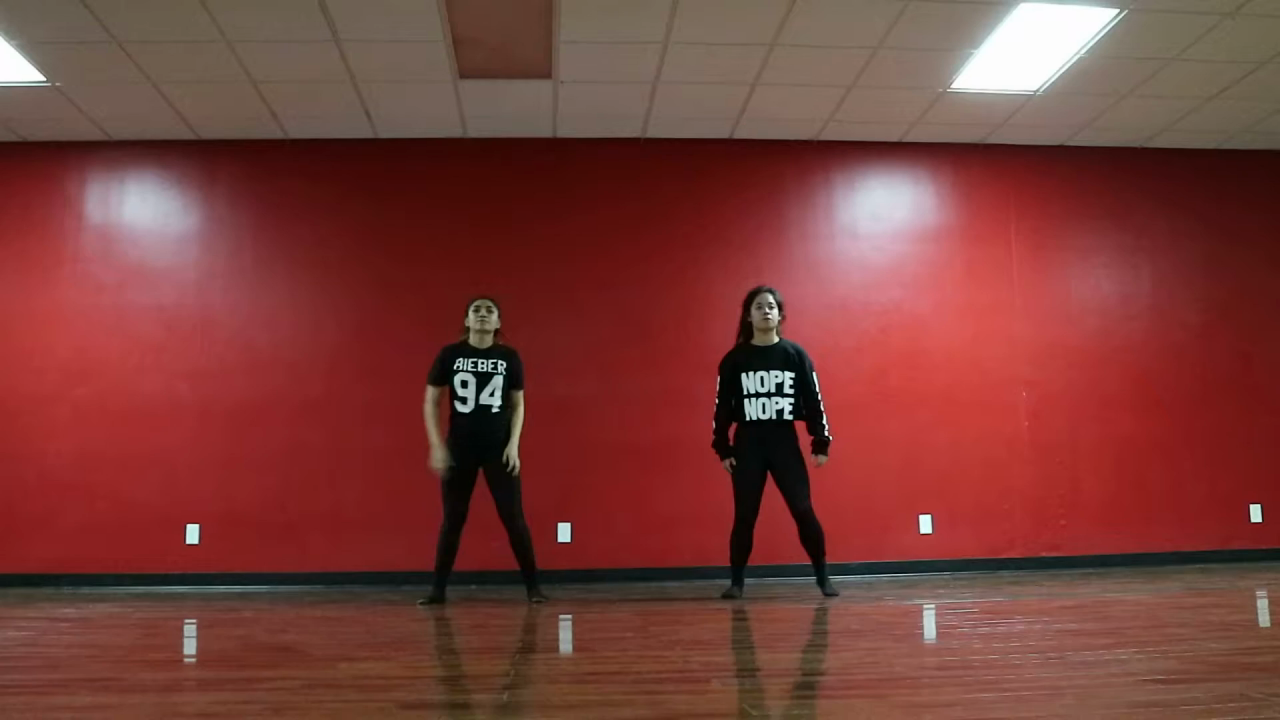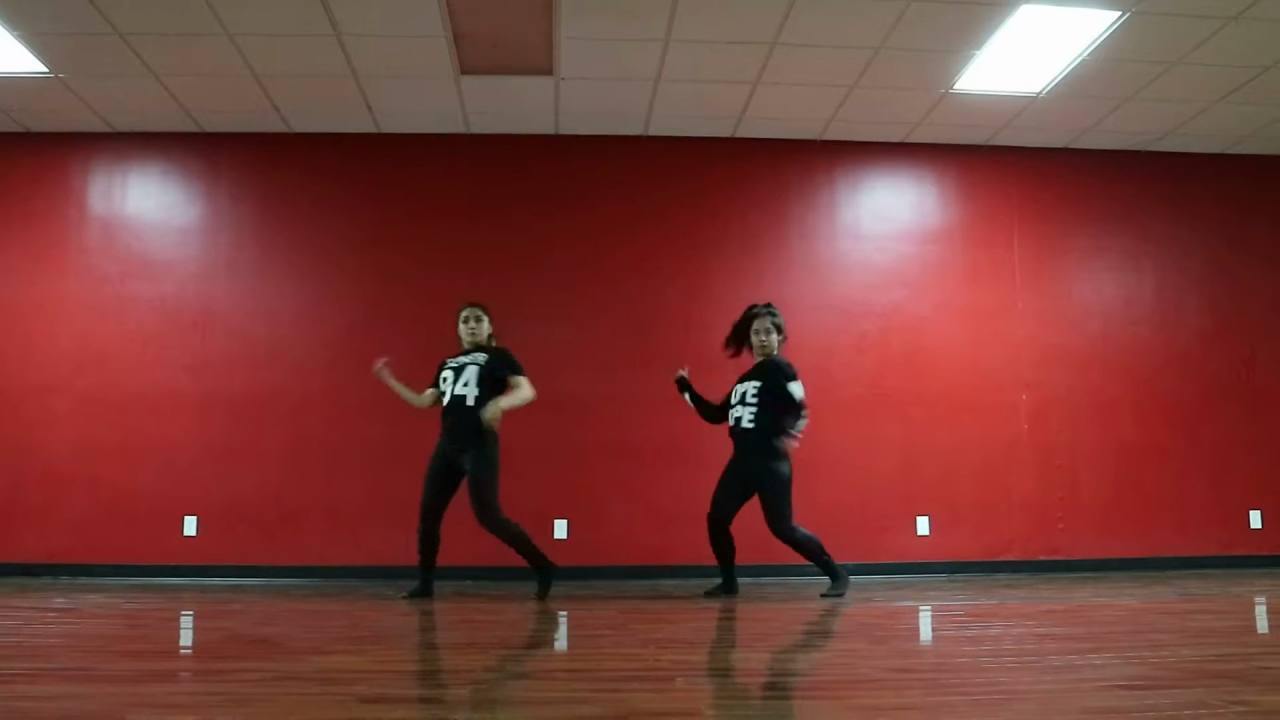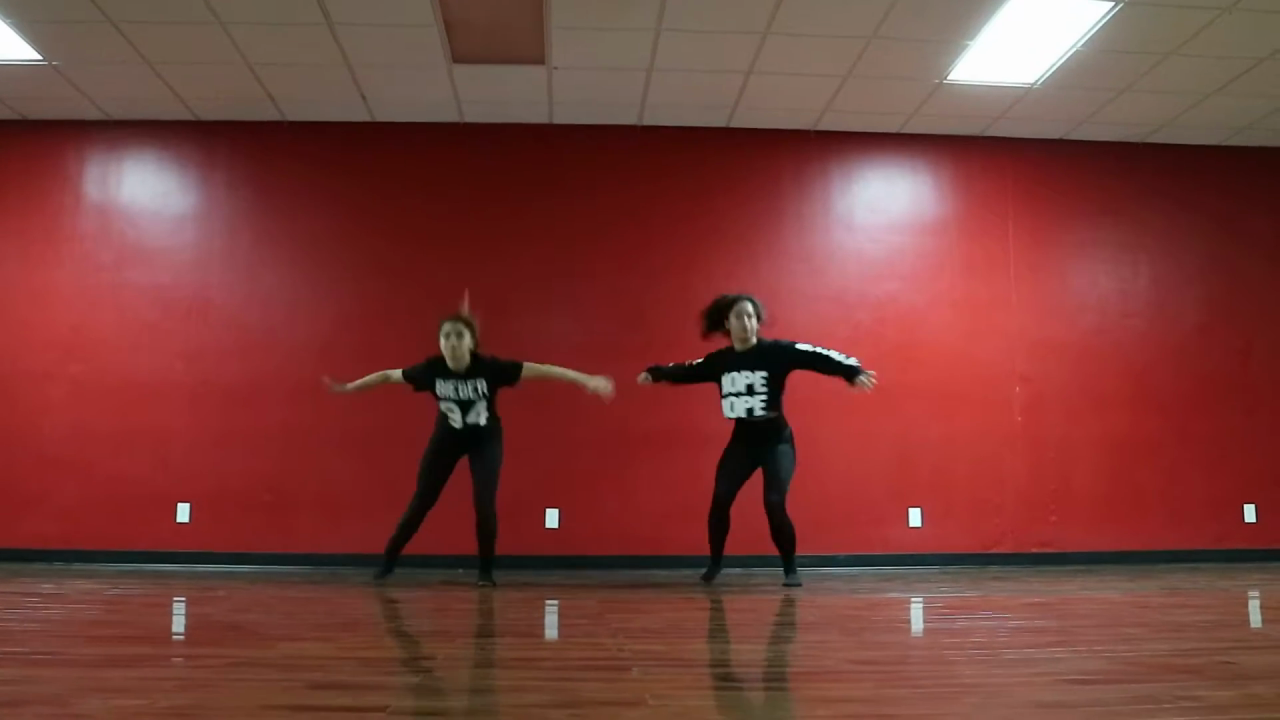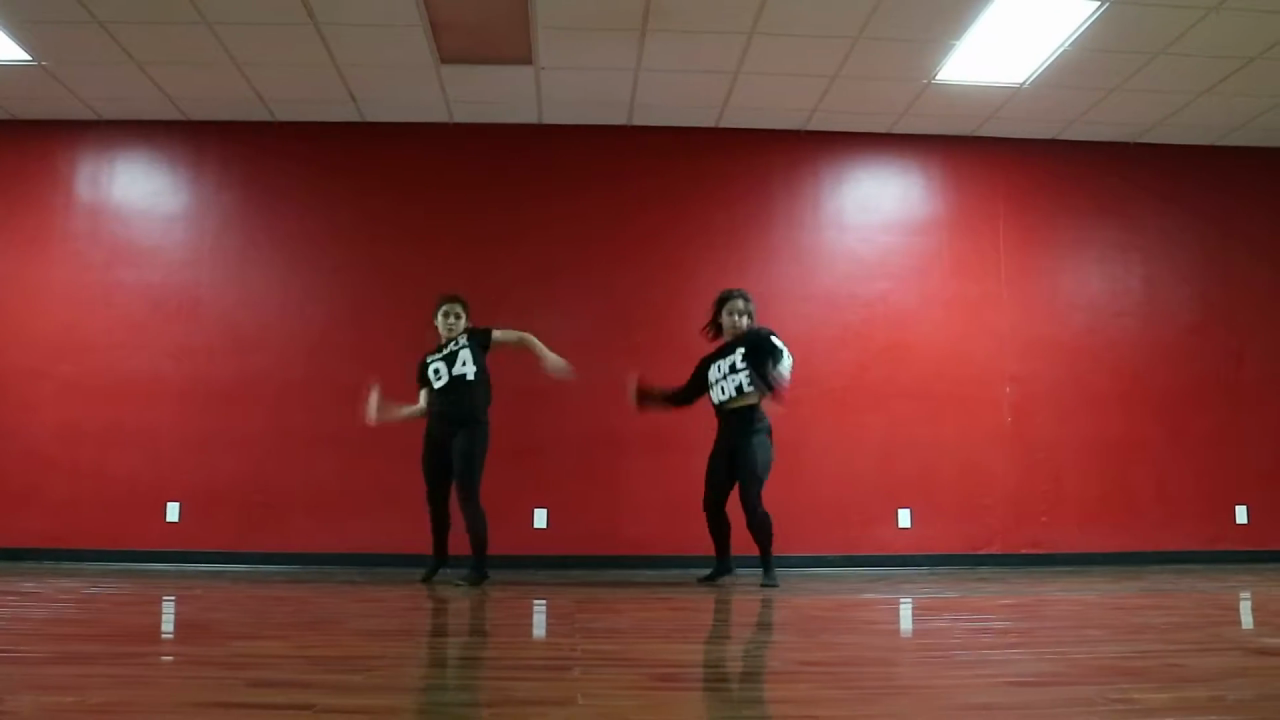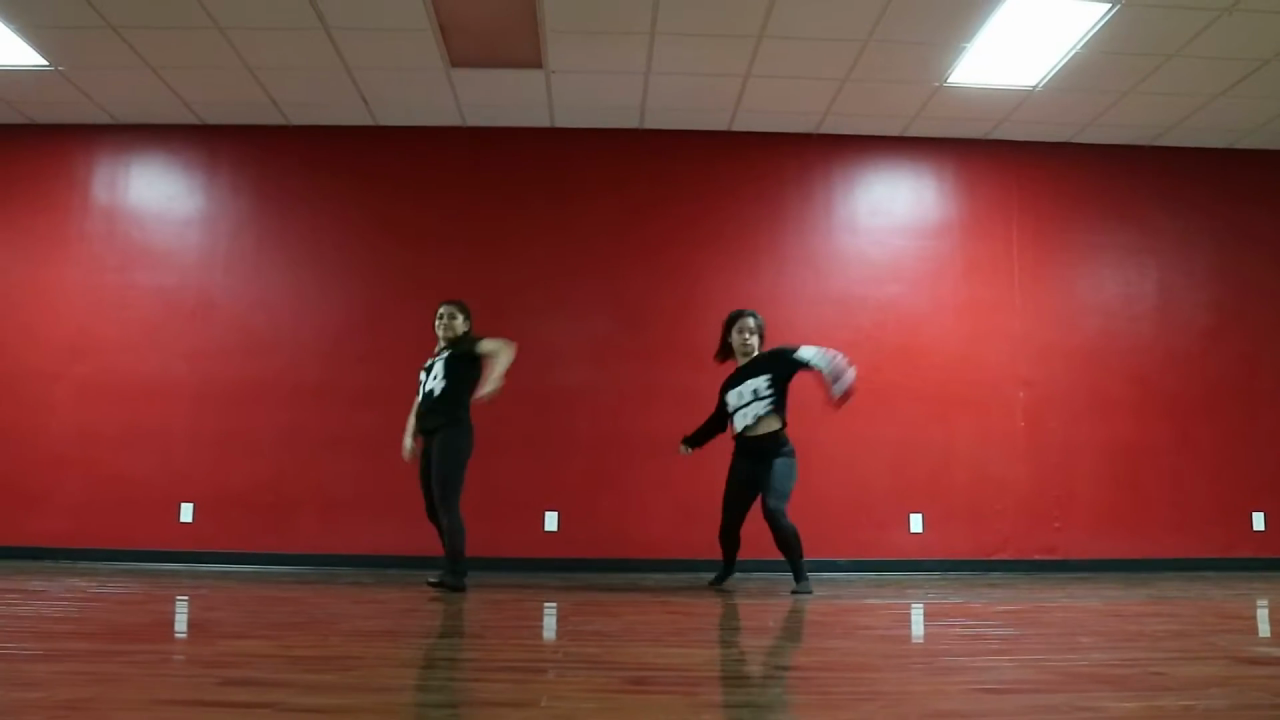
dt=1s
person 1, frame 1
left shoulder: (795, 354)
right shoulder: (734, 359)
left elbow: (814, 399)
right elbow: (722, 405)
left wrist: (821, 443)
right wrist: (722, 448)
left hip: (785, 441)
right hip: (747, 443)
left knee: (803, 511)
right knee: (745, 514)
left ankle: (822, 577)
right ankle: (737, 581)
person 1, frame 2
left shoulder: (779, 369)
right shoulder: (748, 377)
left elbow: (797, 409)
right elbow: (717, 416)
left wrist: (787, 434)
right wrist: (686, 388)
left hip: (769, 458)
right hip: (742, 458)
left knee: (781, 527)
right knee: (717, 518)
left ankle: (838, 576)
right ankle: (729, 581)
person 1, frame 3
left shoulder: (774, 352)
right shoulder: (719, 359)
left elbow: (815, 357)
right elbow: (687, 371)
left wrist: (853, 371)
right wrist: (656, 373)
left hip: (776, 441)
right hip: (741, 442)
left knee: (774, 504)
right knee: (719, 502)
left ankle: (790, 569)
right ankle: (715, 564)
person 1, frame 4
left shoulder: (757, 339)
right shoulder: (712, 360)
left elbow: (781, 355)
right elbow: (688, 392)
left wrist: (778, 378)
right wrist: (647, 395)
left hip: (753, 428)
right hip: (727, 432)
left knee: (751, 501)
right knee: (715, 505)
left ankle: (768, 568)
right ankle: (722, 563)
person 1, frame 5
left shoulder: (773, 360)
right shoulder: (730, 384)
left elbow: (807, 355)
right elbow: (718, 421)
left wrist: (837, 371)
right wrist: (691, 441)
left hip: (777, 452)
right hip: (744, 457)
left knee: (773, 511)
right knee: (729, 524)
left ankle: (801, 577)
right ankle: (727, 567)
person 2, frame 1
left shoulder: (509, 357)
right shoulder: (449, 355)
left elbow: (517, 405)
right elbow: (431, 402)
left wrist: (513, 445)
right wrist: (437, 446)
left hip: (498, 447)
right hip: (458, 448)
left knee: (513, 517)
right knee: (452, 519)
left ankle: (532, 585)
right ankle: (438, 588)
person 2, frame 2
left shoulder: (498, 356)
right shoulder: (449, 361)
left elbow: (528, 391)
right elbow: (425, 401)
left wrist: (501, 403)
right wrist: (390, 380)
left hip: (479, 445)
right hip: (447, 446)
left knee: (487, 514)
right knee: (428, 513)
left ankle: (544, 569)
right ankle: (425, 582)
person 2, frame 3
left shoulder: (491, 366)
right shoulder: (432, 368)
left elbow: (539, 371)
right elbow: (391, 376)
left wrist: (586, 380)
right wrist: (350, 387)
left hip: (486, 439)
right hip: (446, 437)
left knee: (484, 502)
right knee: (423, 499)
left ankle: (486, 569)
right ankle: (388, 559)
person 2, frame 4
left shoulder: (476, 339)
right shoulder: (430, 357)
left elbow: (523, 338)
right elbow: (424, 407)
left wrist: (546, 356)
right wrist: (387, 414)
left hip: (470, 426)
right hip: (437, 429)
left knee: (467, 495)
right knee: (436, 498)
left ankle: (479, 567)
right ankle: (440, 555)
person 2, frame 5
left shoulder: (464, 346)
right shoulder: (430, 361)
left elbow: (502, 349)
right elbow: (419, 404)
left wrist: (491, 380)
right wrist: (409, 436)
left hip: (452, 434)
right hip: (428, 436)
left knee: (445, 503)
right knee: (434, 508)
left ankle: (456, 574)
right ankle: (454, 568)
